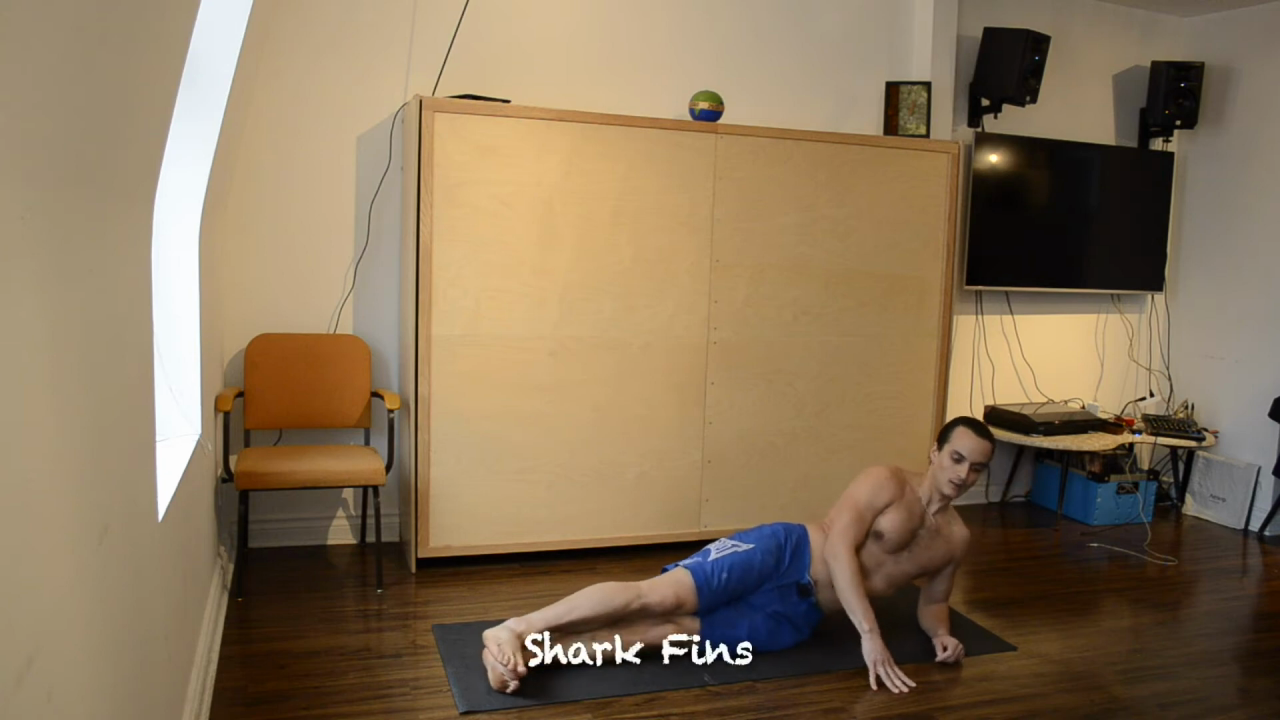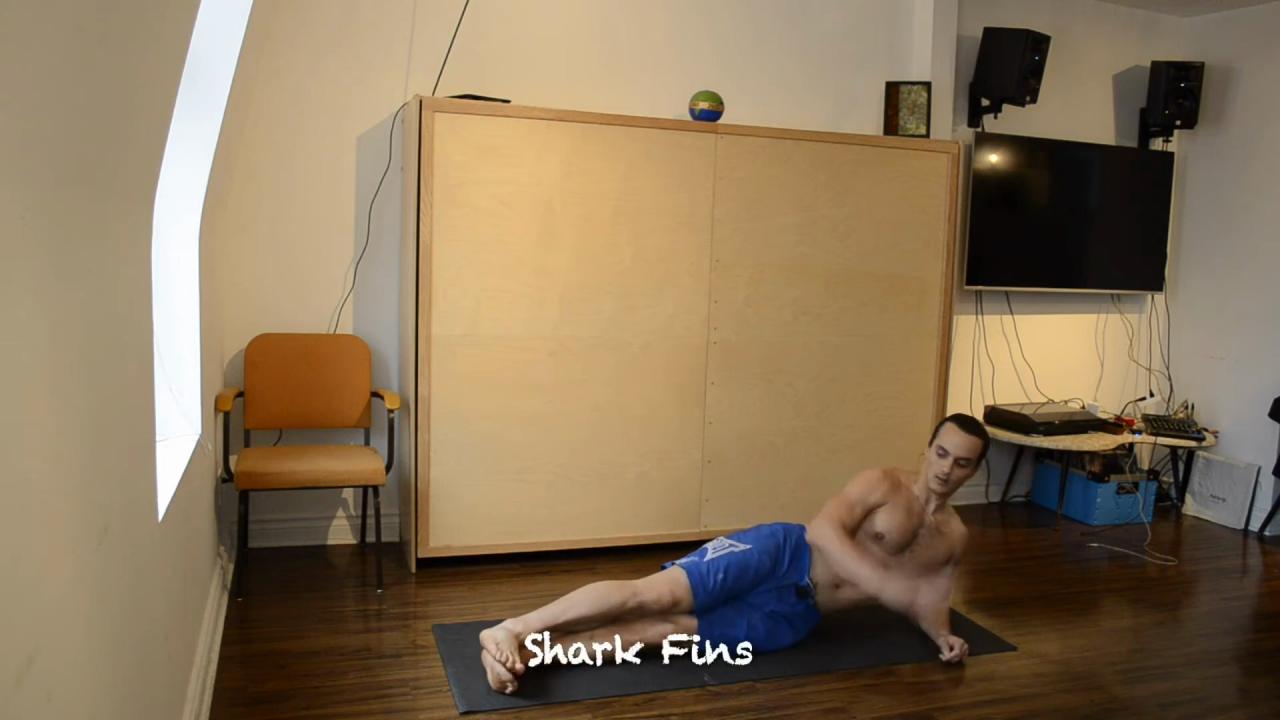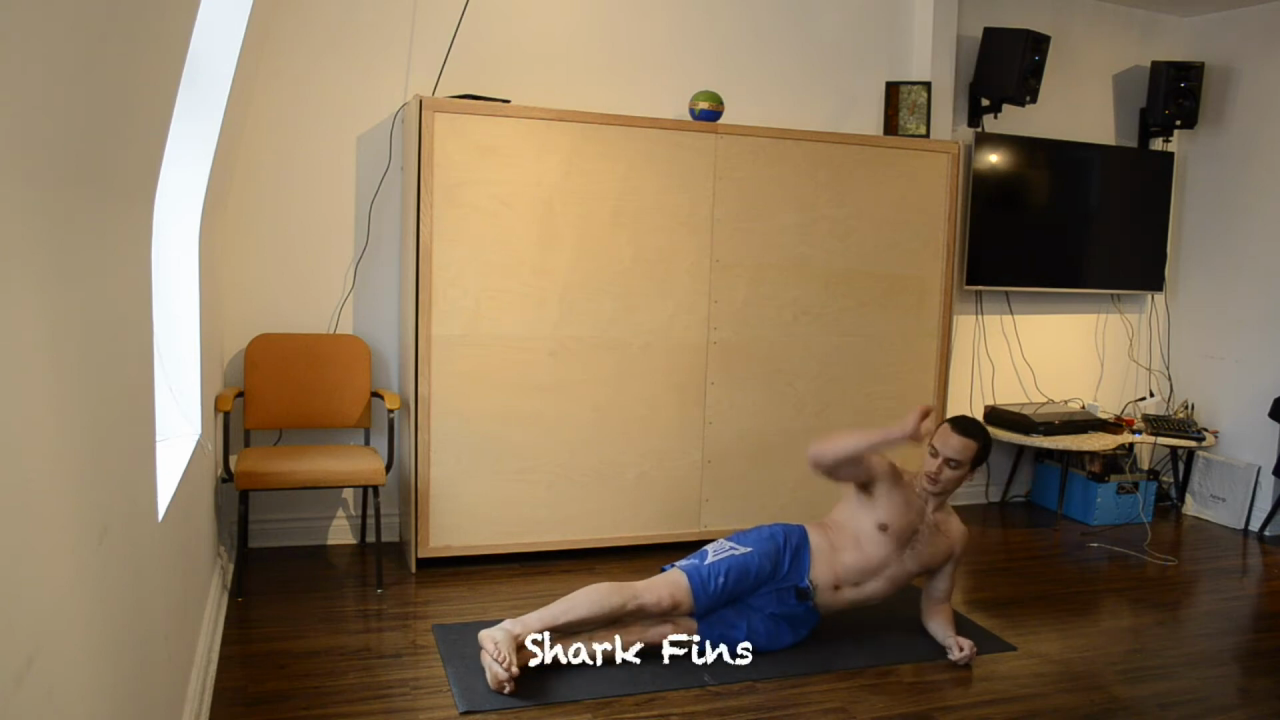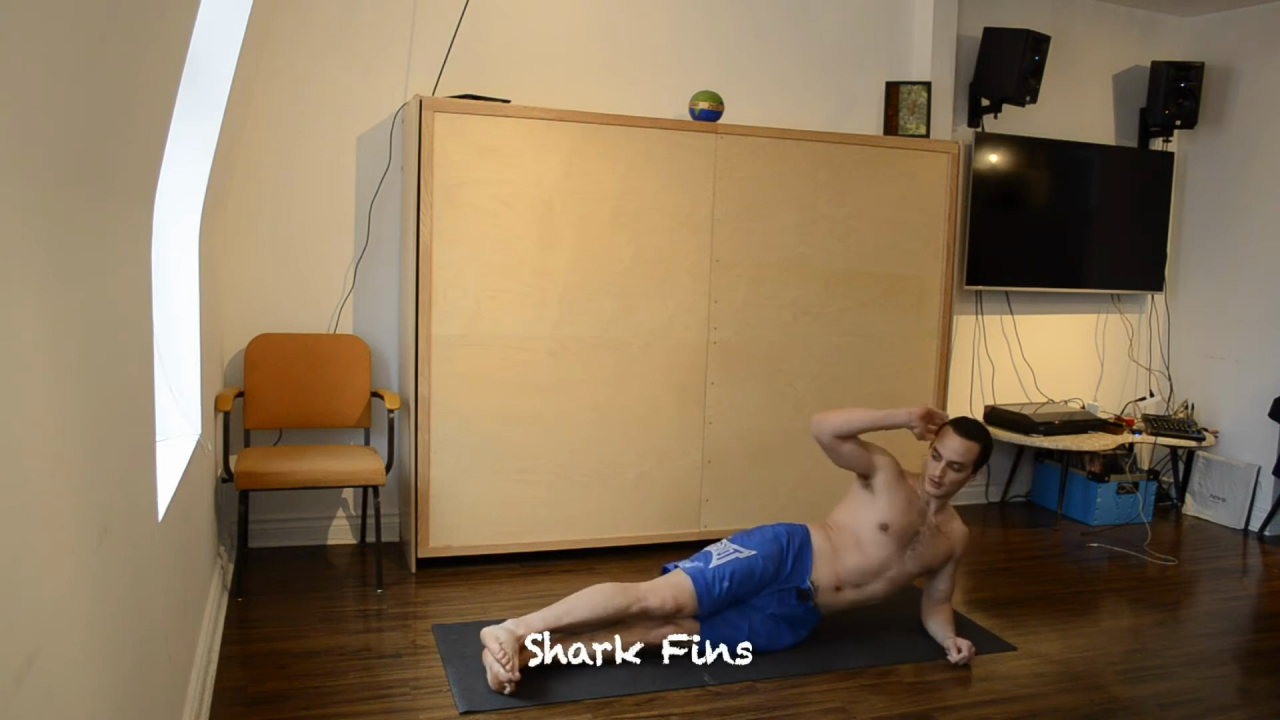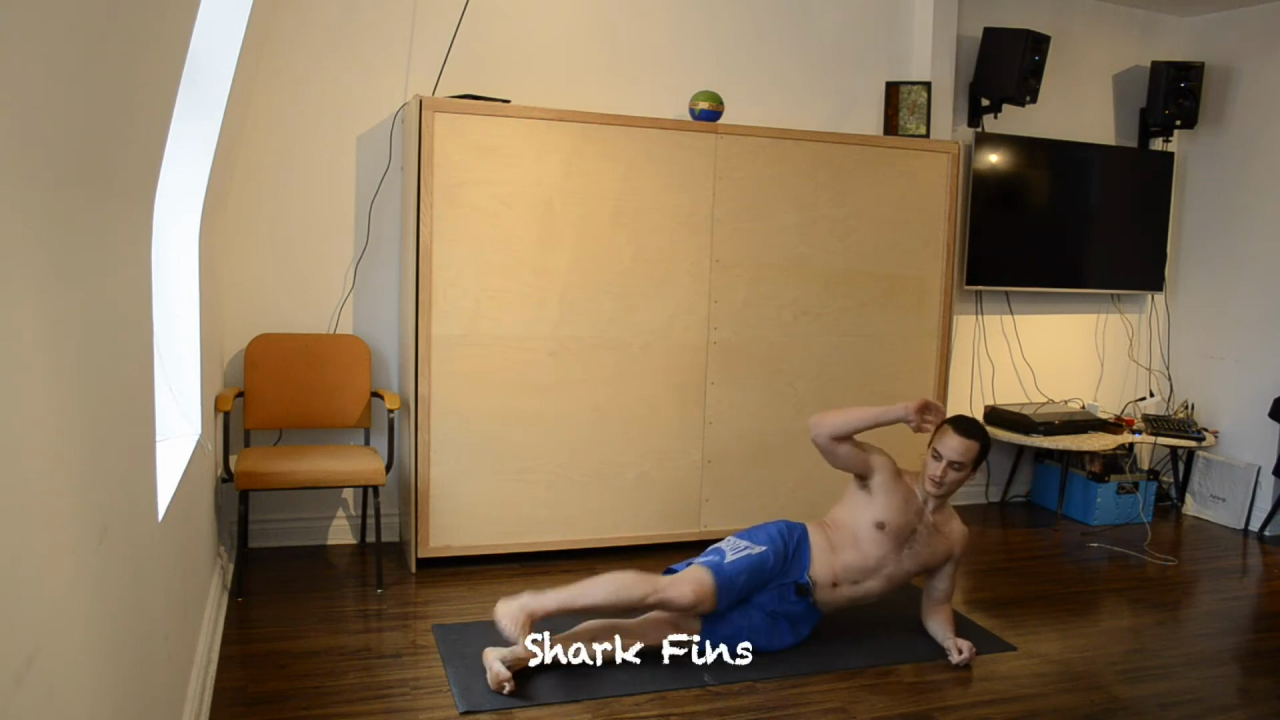
dt=0.2s
person 1, frame 1
left shoulder: (956, 540)
right shoulder: (886, 481)
left elbow: (932, 601)
right elbow: (837, 547)
left wrist: (941, 634)
right wrist: (870, 638)
left hip: (794, 615)
right hip: (781, 554)
left knee: (670, 629)
right knee: (660, 598)
left ankle: (526, 653)
right ankle: (514, 631)
person 1, frame 2
left shoulder: (954, 538)
right shoulder: (886, 481)
left elbow: (932, 602)
right elbow: (822, 532)
left wrist: (944, 634)
right wrist: (893, 586)
left hip: (792, 615)
right hip: (780, 554)
left knee: (668, 629)
right knee: (656, 596)
left ankle: (525, 653)
right ankle: (511, 632)
person 1, frame 3
left shoulder: (954, 538)
right shoulder: (885, 477)
left elbow: (935, 604)
right elbow: (820, 455)
left wrist: (951, 638)
right wrist: (902, 433)
left hip: (792, 616)
right hip: (780, 555)
left knee: (666, 629)
right knee: (655, 597)
left ankle: (526, 654)
right ankle: (510, 633)
person 1, frame 4
left shoulder: (955, 537)
right shoulder: (886, 473)
left elbow: (935, 604)
right elbow: (824, 427)
left wrist: (949, 638)
right wrist: (905, 418)
left hip: (792, 615)
right hip: (781, 554)
left knee: (669, 631)
right knee: (661, 599)
left ankle: (524, 653)
right ankle: (513, 632)
person 1, frame 5
left shoulder: (953, 539)
right shoulder: (883, 474)
left elbow: (935, 603)
right elbow: (821, 429)
left wrist: (950, 639)
right wrist: (901, 413)
left hip: (793, 615)
right hip: (782, 552)
left knee: (666, 627)
right knee: (681, 595)
left ankle: (520, 654)
right ankle: (529, 603)
